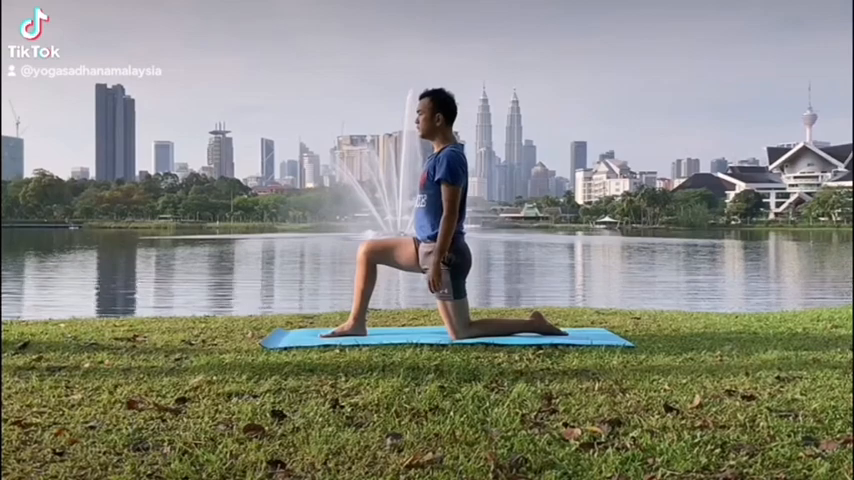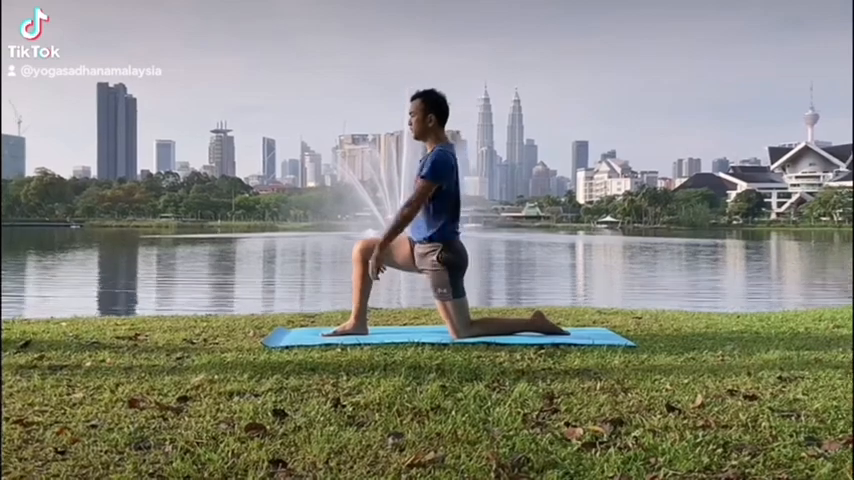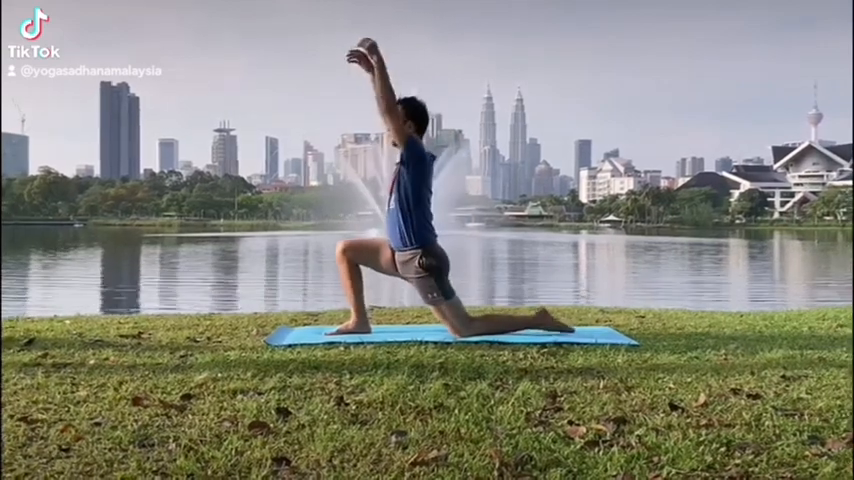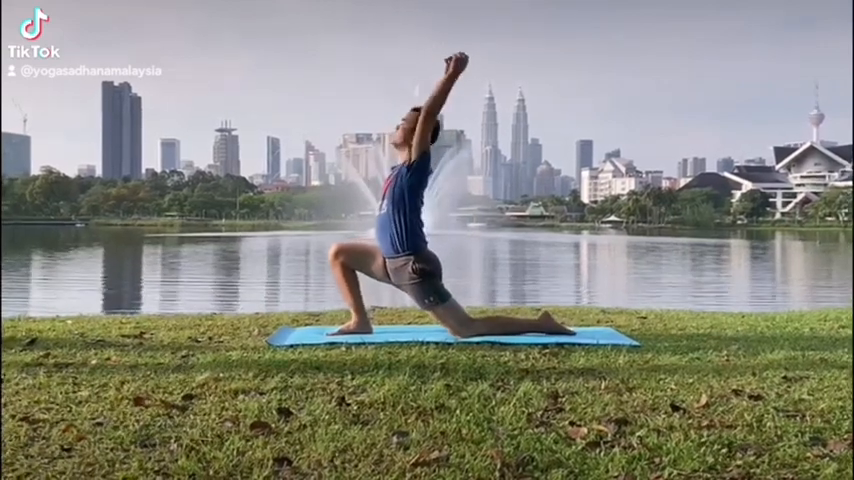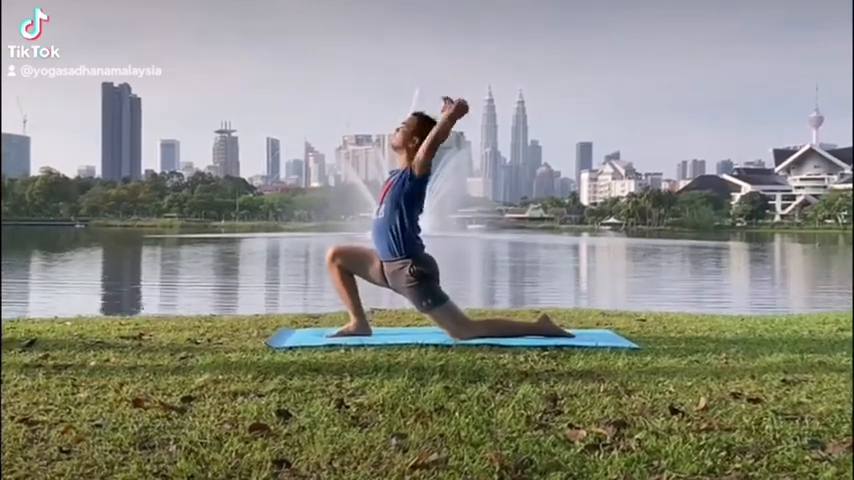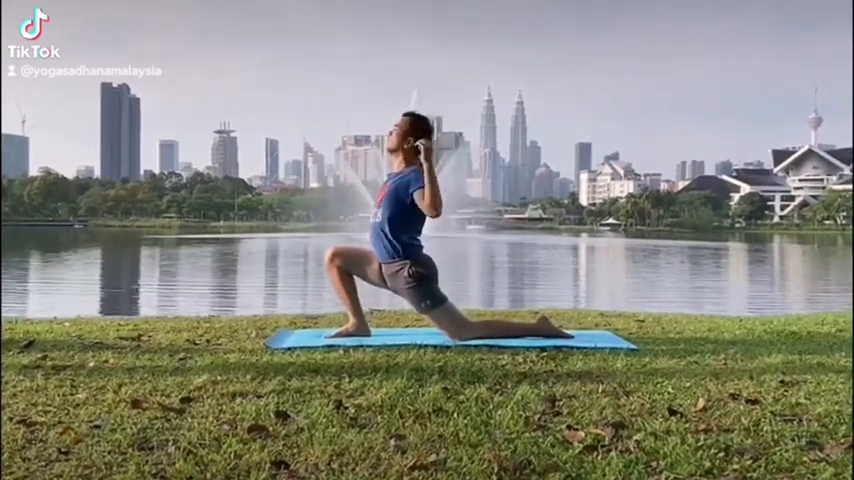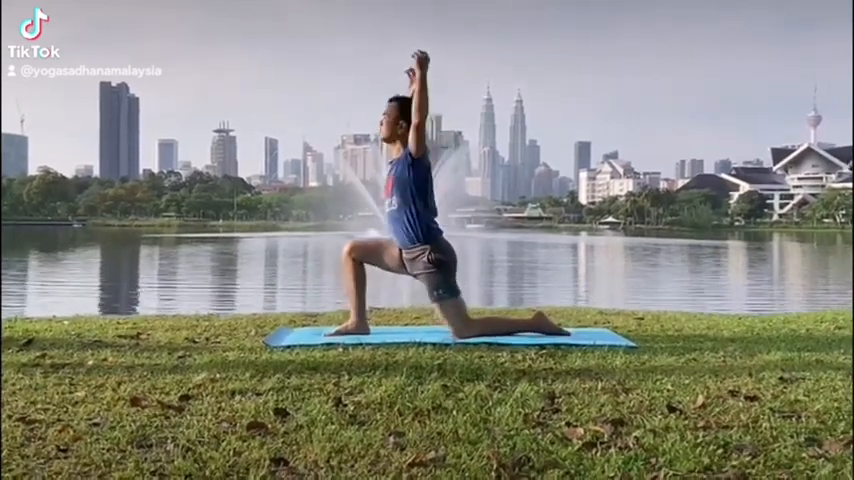
dt=0.7s
person 1, frame 1
left shoulder: (450, 158)
right shoulder: (440, 155)
left elbow: (450, 214)
left wrist: (436, 264)
left hip: (444, 252)
right hip: (426, 245)
left knee: (461, 332)
right knee: (367, 251)
left ankle: (532, 324)
right ankle: (356, 323)
person 1, frame 2
left shoulder: (440, 158)
right shoulder: (437, 155)
left elbow: (412, 206)
right elbow: (417, 205)
left wrist: (381, 248)
right wrist: (379, 246)
left hip: (440, 253)
right hip: (422, 246)
left knee: (463, 331)
right knee: (362, 249)
left ankle: (534, 323)
right ankle: (357, 322)
person 1, frame 3
left shoulder: (416, 157)
right shoulder: (412, 159)
left elbow: (387, 110)
right elbow: (390, 110)
left wrist: (377, 61)
right wrist: (372, 69)
left hip: (421, 260)
right hip: (402, 254)
left knee: (465, 328)
right knee: (345, 250)
left ankle: (537, 320)
right ankle: (358, 321)
person 1, frame 4
left shoulder: (415, 167)
right shoulder: (404, 168)
left elbow: (428, 116)
right elbow: (427, 115)
left wrist: (452, 76)
right wrist: (448, 77)
left hip: (414, 266)
right hip: (393, 261)
left knee: (466, 329)
right knee: (339, 254)
left ankle: (540, 324)
right ankle: (360, 321)
person 1, frame 5
left shoulder: (414, 174)
right shoulder: (401, 173)
left elbow: (433, 141)
right elbow: (433, 139)
left wrist: (453, 116)
left hip: (410, 270)
right hip: (390, 265)
left knee: (464, 330)
right knee: (335, 256)
left ankle: (537, 327)
right ankle: (359, 323)
person 1, frame 6
left shoulder: (414, 177)
right shoulder: (398, 176)
left elbow: (434, 209)
left wrist: (427, 162)
left hip: (409, 271)
right hip: (389, 266)
left knee: (463, 332)
right knee: (335, 257)
left ankle: (536, 328)
right ankle: (358, 324)
person 1, frame 7
left shoulder: (413, 158)
right shoulder: (400, 161)
left elbow: (419, 121)
right elbow: (414, 119)
left wrist: (421, 74)
right wrist: (415, 83)
left hip: (430, 255)
right hip: (407, 251)
left knee: (464, 330)
right knee: (353, 251)
left ankle: (534, 324)
right ankle: (358, 321)
